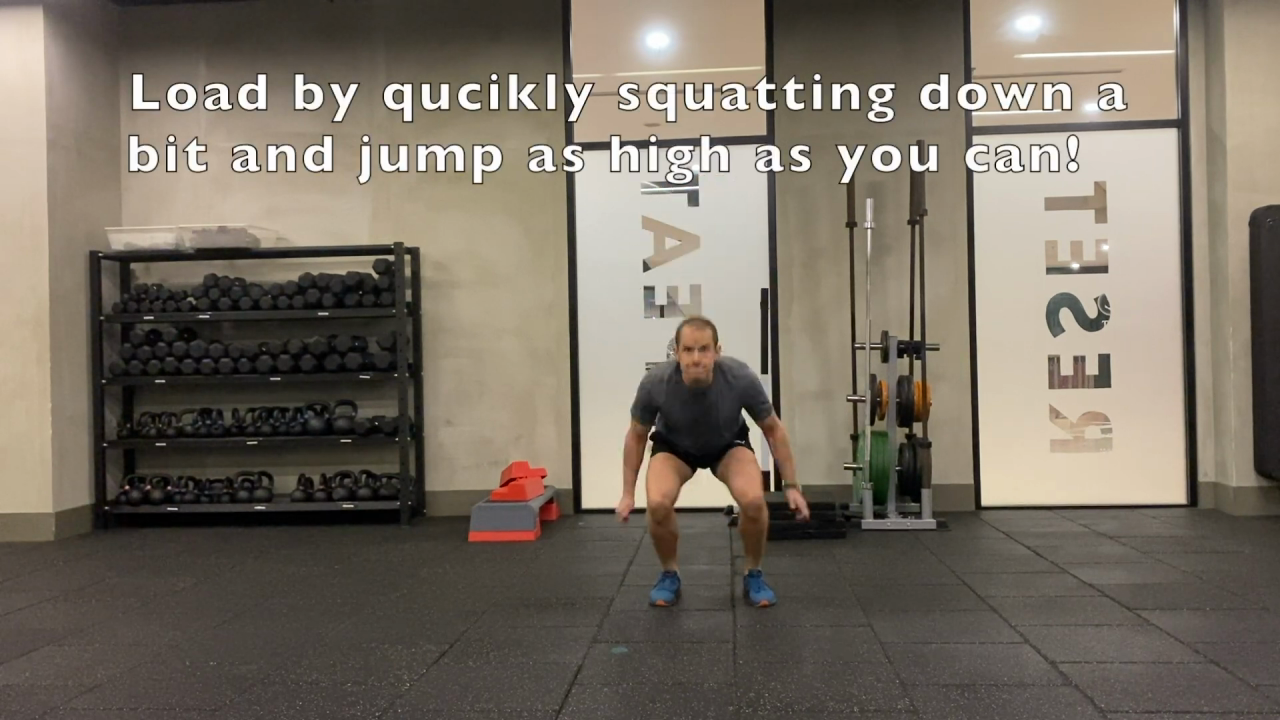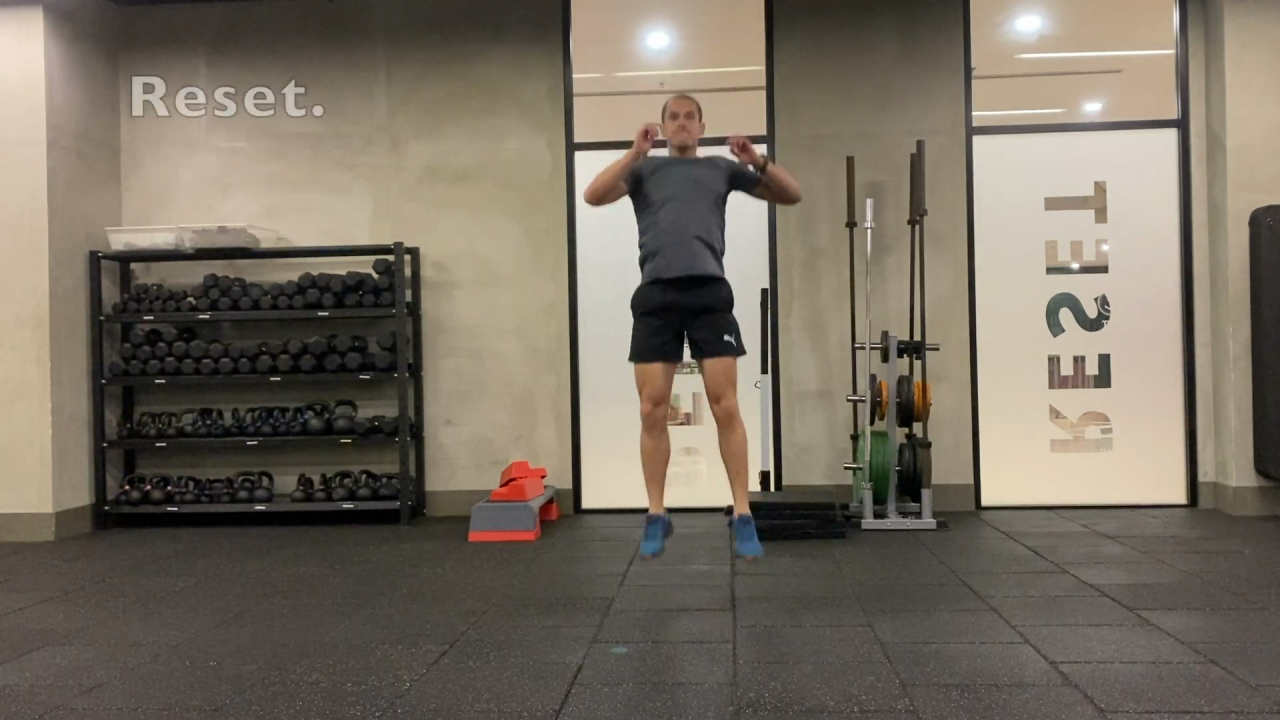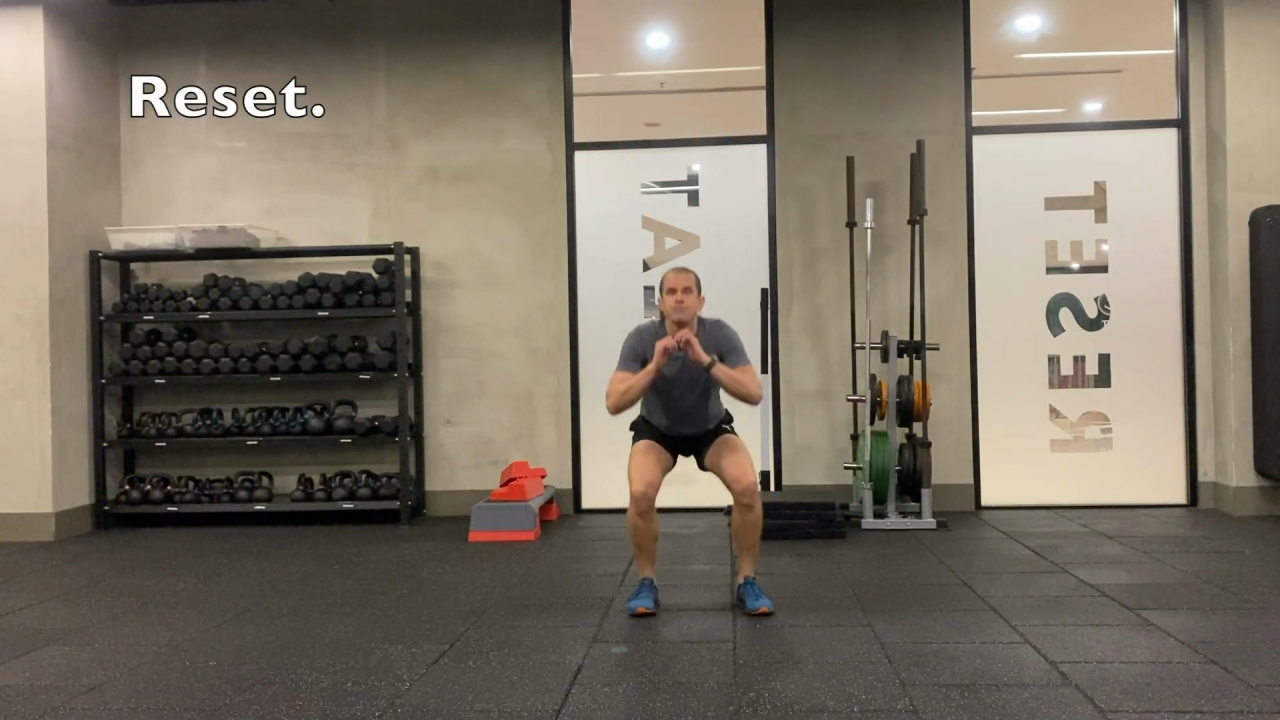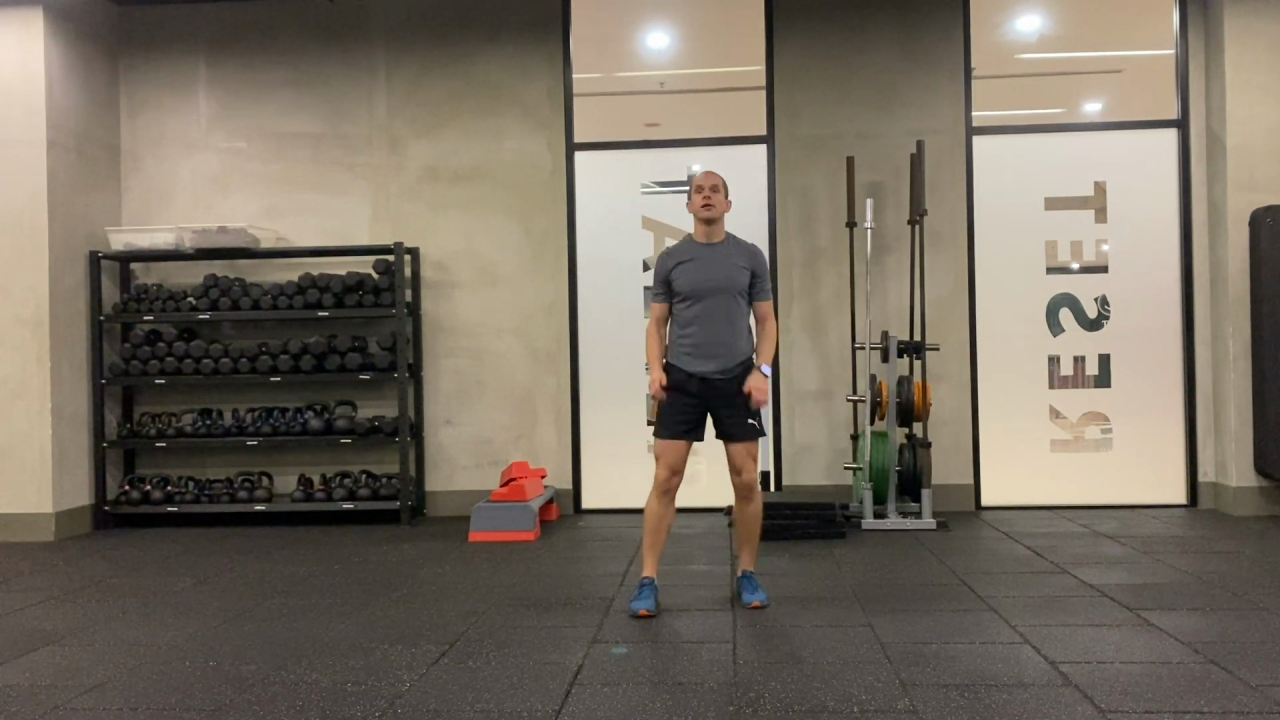
dt=0.7s
person 1, frame 1
left shoulder: (740, 378)
right shoulder: (657, 383)
left elbow: (773, 429)
right elbow: (636, 435)
left wrist: (792, 487)
right wrist: (628, 492)
left hip: (727, 443)
right hip: (677, 447)
left knee: (753, 499)
right knee: (657, 502)
left ankle: (753, 574)
right ankle: (669, 573)
person 1, frame 2
left shoulder: (722, 169)
right shoulder: (644, 169)
left elbow: (792, 195)
right elbow: (593, 196)
left wrist: (759, 161)
right wrist: (635, 153)
left hip: (709, 294)
right hip: (657, 296)
left knee: (725, 408)
right knee: (653, 411)
left ankle: (742, 516)
right ankle: (656, 516)
person 1, frame 3
left shoulder: (719, 334)
right shoulder: (642, 338)
left elbow: (754, 392)
right elbow: (614, 402)
left wrist: (706, 360)
right wrist: (654, 367)
left hip: (710, 427)
right hip: (657, 429)
left knee: (748, 486)
right knee: (640, 492)
left ankle: (747, 581)
right ankle: (646, 582)
person 1, frame 4
left shoulder: (750, 255)
right shoulder: (670, 258)
left elbow: (767, 323)
right elbow: (657, 323)
left wrist: (762, 371)
right wrist: (655, 368)
left hip: (737, 381)
right hip: (682, 381)
left knee: (746, 482)
right knee: (666, 481)
left ankle: (746, 574)
right ankle: (648, 581)
